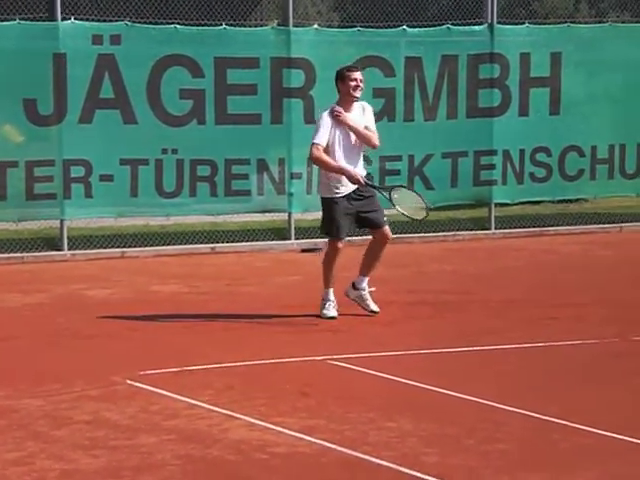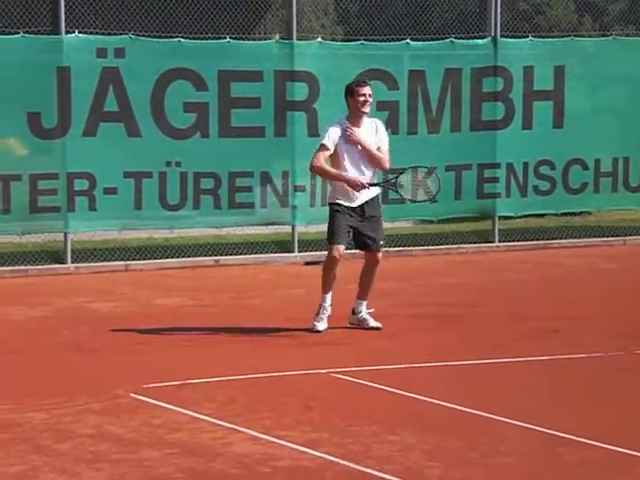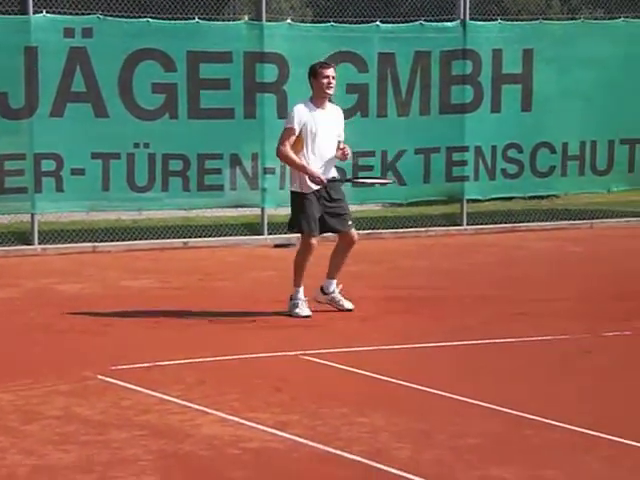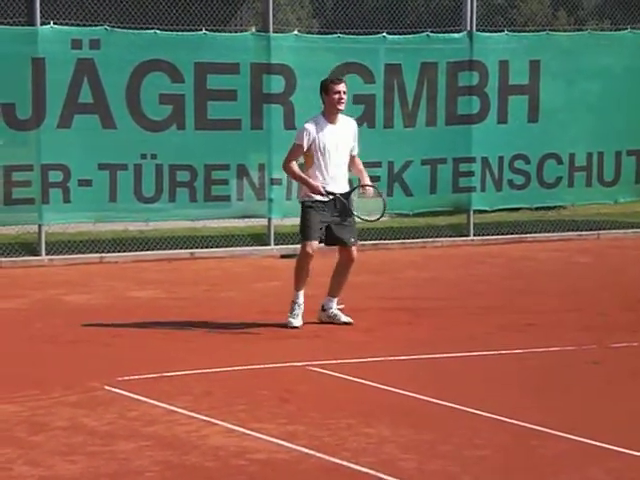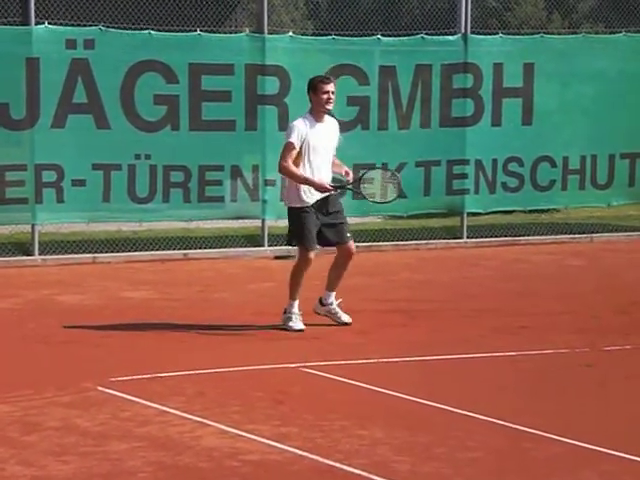
dt=0.4s
person 1, frame 1
left shoulder: (365, 109)
right shoulder: (327, 117)
left elbow: (374, 142)
right elbow: (315, 155)
left wrist: (349, 122)
right wrist: (345, 171)
left hip: (360, 186)
right hip: (335, 191)
left knee: (383, 235)
right knee: (336, 246)
left ankle: (359, 287)
right ankle: (328, 298)
person 1, frame 2
left shoulder: (376, 126)
right shoulder: (335, 130)
left elbow: (384, 164)
right elbow: (315, 165)
left wrist: (361, 143)
right wrist: (346, 178)
left hip: (369, 201)
right hip: (342, 203)
left knee: (374, 258)
right knee: (335, 254)
left ankle: (359, 311)
right ankle: (325, 306)
person 1, frame 3
left shoulder: (337, 112)
right shoulder: (300, 111)
right elbow: (282, 150)
left wrist: (343, 151)
right wrist: (307, 170)
left hip: (330, 184)
right hip: (305, 188)
left knee: (349, 237)
right knee: (309, 242)
left ankle: (328, 289)
right ankle: (297, 297)
person 1, frame 4
left shoulder: (351, 125)
right shoulder: (310, 128)
right elbow: (288, 163)
left wrist: (363, 176)
right wrist: (309, 183)
left hip: (340, 200)
right hip: (314, 200)
left knee: (349, 255)
right knee: (308, 250)
left ankle: (329, 308)
right ankle: (297, 303)
person 1, frame 5
left shoulder: (333, 125)
right shoulder: (299, 126)
right elbow: (284, 166)
left wrist: (342, 169)
right wrist: (312, 182)
left hip: (327, 198)
right hip: (303, 201)
left knee: (347, 250)
right knee: (307, 256)
left ankle: (326, 302)
right ankle: (291, 311)
